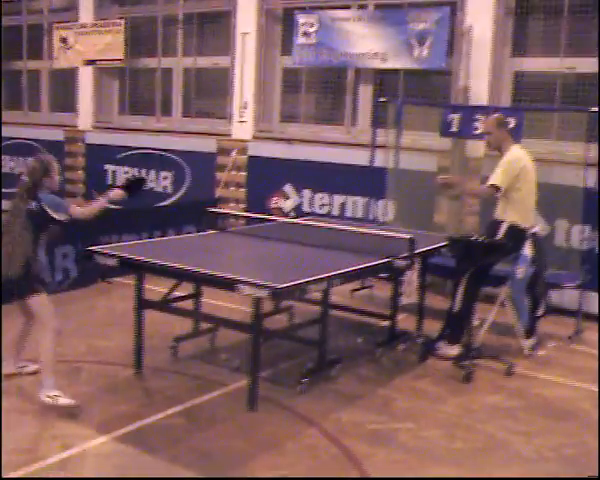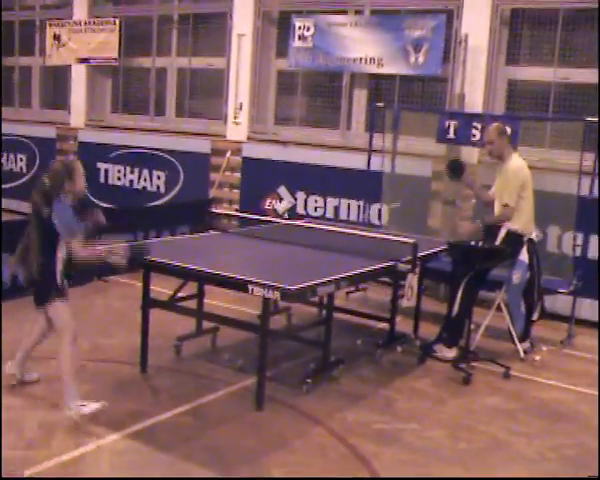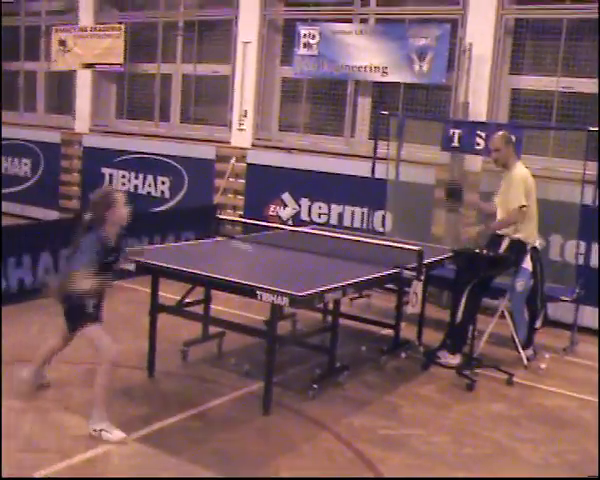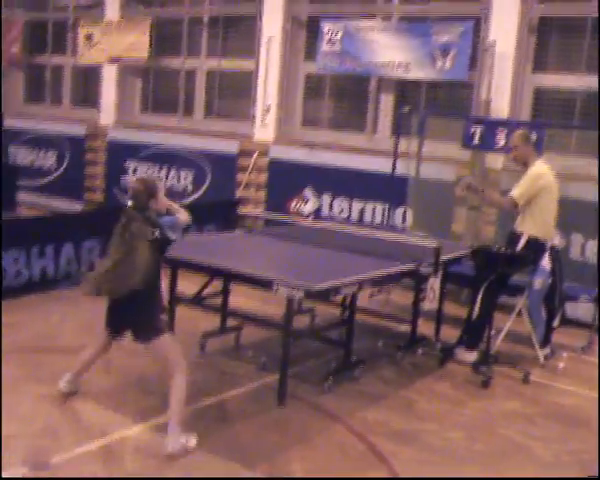
dt=0.3s
person 1, frame 1
left shoulder: (24, 197)
right shoulder: (46, 200)
right elbow: (83, 213)
right wrist: (109, 197)
right hip: (26, 271)
left knee: (29, 317)
right knee: (50, 328)
right ankle: (48, 390)
person 1, frame 2
left shoulder: (59, 203)
right shoulder: (61, 209)
left elbow: (72, 231)
right elbow: (79, 252)
left wrist: (91, 219)
right wrist: (111, 252)
left hip: (45, 273)
right hip: (47, 278)
left knee: (47, 324)
right knee: (69, 333)
left ankle: (17, 366)
right ankle: (73, 401)
person 1, frame 3
left shoulder: (113, 237)
right shoulder: (92, 242)
right elbow: (79, 282)
right wrist: (95, 283)
left hip: (89, 302)
right hip: (81, 304)
left knee: (65, 338)
right knee: (108, 355)
left ankle: (34, 372)
right ankle: (98, 421)
person 1, frame 4
left shoulder: (125, 226)
right shoulder: (161, 227)
left elbow: (114, 262)
right elbow: (184, 217)
right wrist: (170, 205)
left hip: (120, 303)
right hip: (145, 308)
left knee: (103, 343)
right knee: (179, 368)
left ankle: (70, 380)
right ankle: (175, 436)
person 2, frame 1
left shoulder: (511, 159)
right shoulder: (519, 156)
left elbow: (488, 192)
left wrist: (457, 184)
left hip: (509, 228)
right hip: (516, 226)
left knee: (469, 271)
left ankle: (451, 340)
person 2, frame 2
left shoulder: (513, 167)
right shoulder: (509, 166)
left elbow: (508, 212)
right elbow: (490, 198)
left wrist: (483, 222)
right wrist: (472, 185)
left hip: (508, 234)
right hip: (511, 234)
left knee: (465, 274)
left ankle: (448, 343)
person 2, frame 3
left shoulder: (518, 175)
right shoulder: (510, 175)
left elbow: (515, 215)
right elbow: (498, 208)
left wrist: (486, 228)
right wrist: (472, 202)
left hip: (511, 242)
right hip: (515, 242)
left knee: (467, 281)
left ankle: (452, 350)
person 2, frame 4
left shoulder: (536, 173)
right shoulder: (543, 171)
left elbow: (509, 204)
left wrist: (479, 190)
left hip: (528, 240)
right hip: (540, 242)
left knee: (486, 280)
left ankle: (469, 346)
